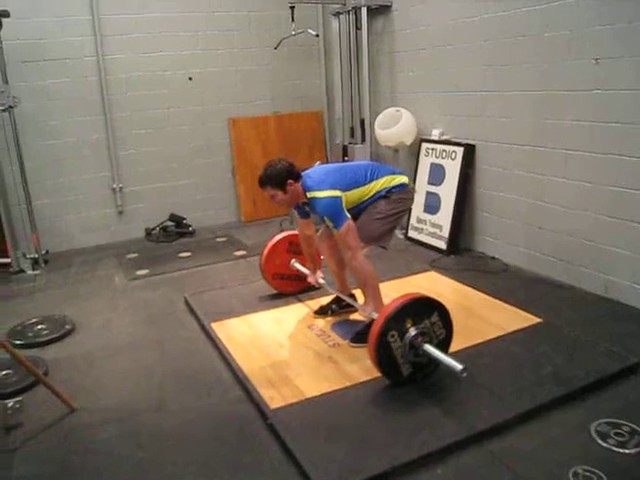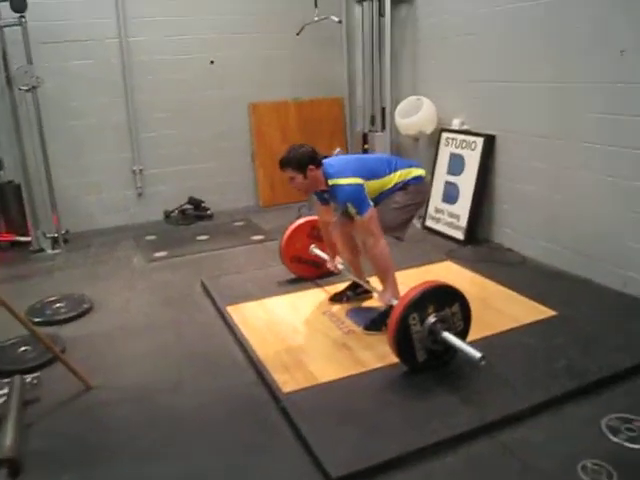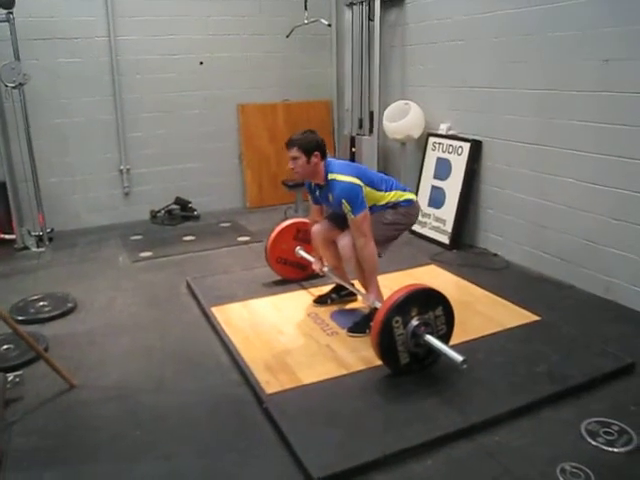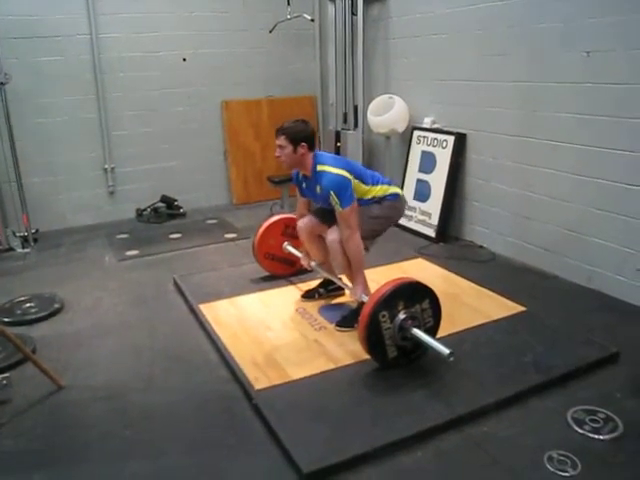
dt=0.7s
person 1, frame 1
left shoulder: (324, 199)
right shoulder: (300, 190)
left elbow: (353, 251)
right elbow: (306, 233)
left wrist: (370, 303)
right wrist: (313, 270)
left hip: (394, 191)
right hip: (369, 191)
left knee: (352, 250)
right knee: (324, 240)
right ankle: (346, 298)
person 1, frame 2
left shoulder: (347, 187)
right shoulder: (319, 179)
left elbow: (374, 238)
right elbow: (326, 220)
left wrist: (389, 290)
right wrist: (332, 255)
left hip: (410, 185)
right hip: (387, 183)
left knee: (368, 237)
right knee: (339, 227)
right ankle: (360, 285)
person 1, frame 3
left shoulder: (344, 186)
right shoulder: (313, 180)
left elbow: (364, 239)
right elbow: (316, 219)
left wrist: (372, 291)
right wrist: (318, 258)
left hip: (400, 206)
right hip: (372, 205)
left knee: (347, 245)
right knee: (319, 233)
left ankle: (378, 309)
right ankle: (345, 288)
person 1, frame 4
left shoulder: (332, 178)
right shoulder: (300, 173)
left elbow: (350, 233)
right elbow: (302, 213)
left wrist: (359, 284)
right wrist: (305, 253)
left hip: (385, 201)
right hip: (356, 202)
left knee: (334, 240)
right knee: (305, 228)
left ankle: (366, 304)
right ankle: (332, 283)
